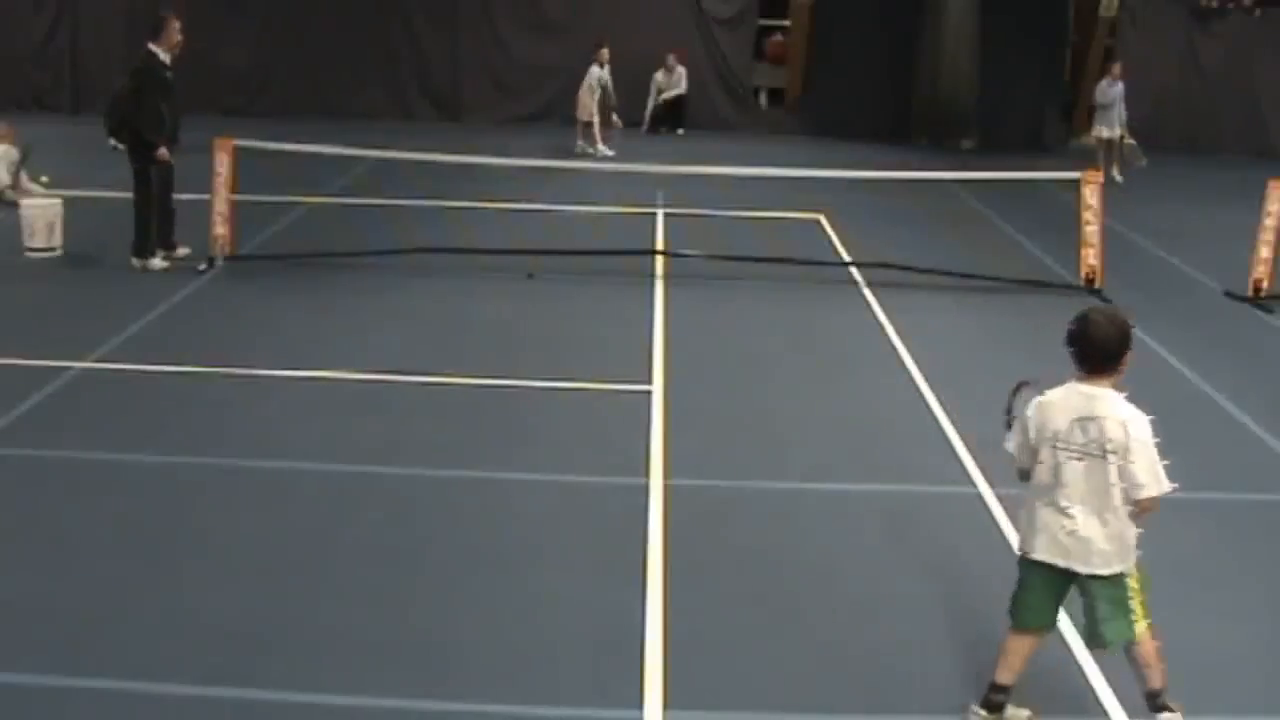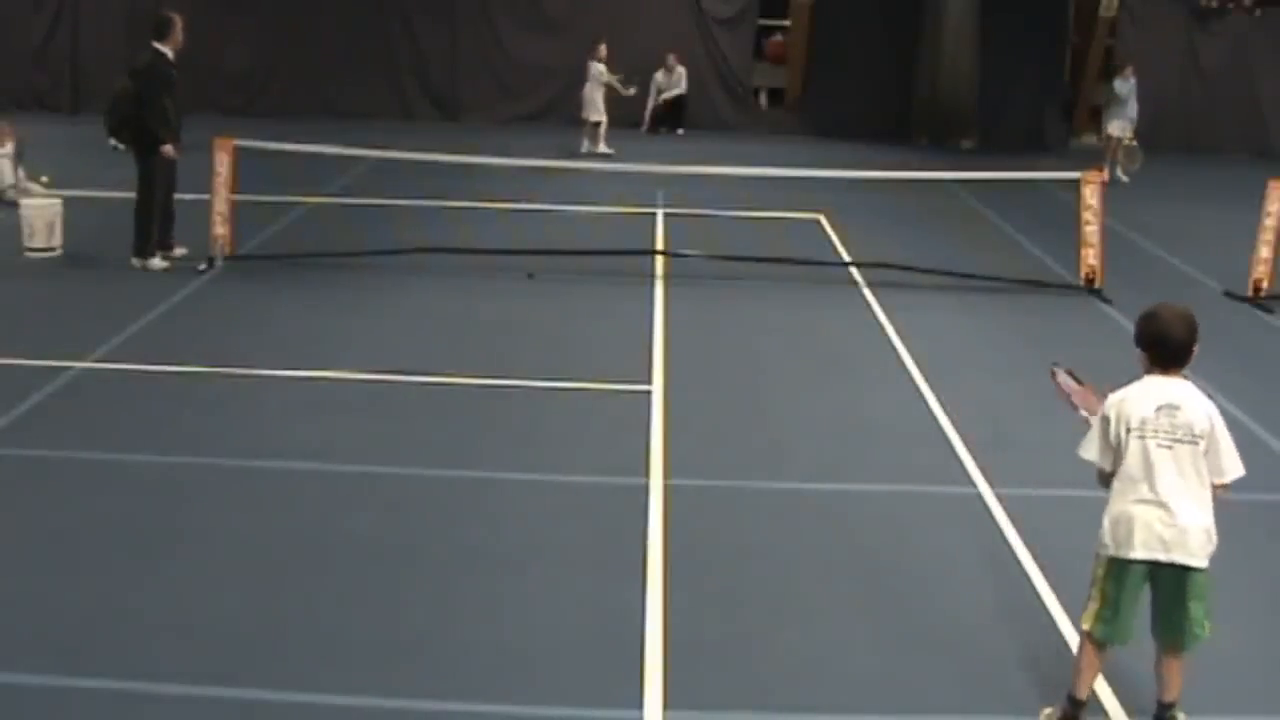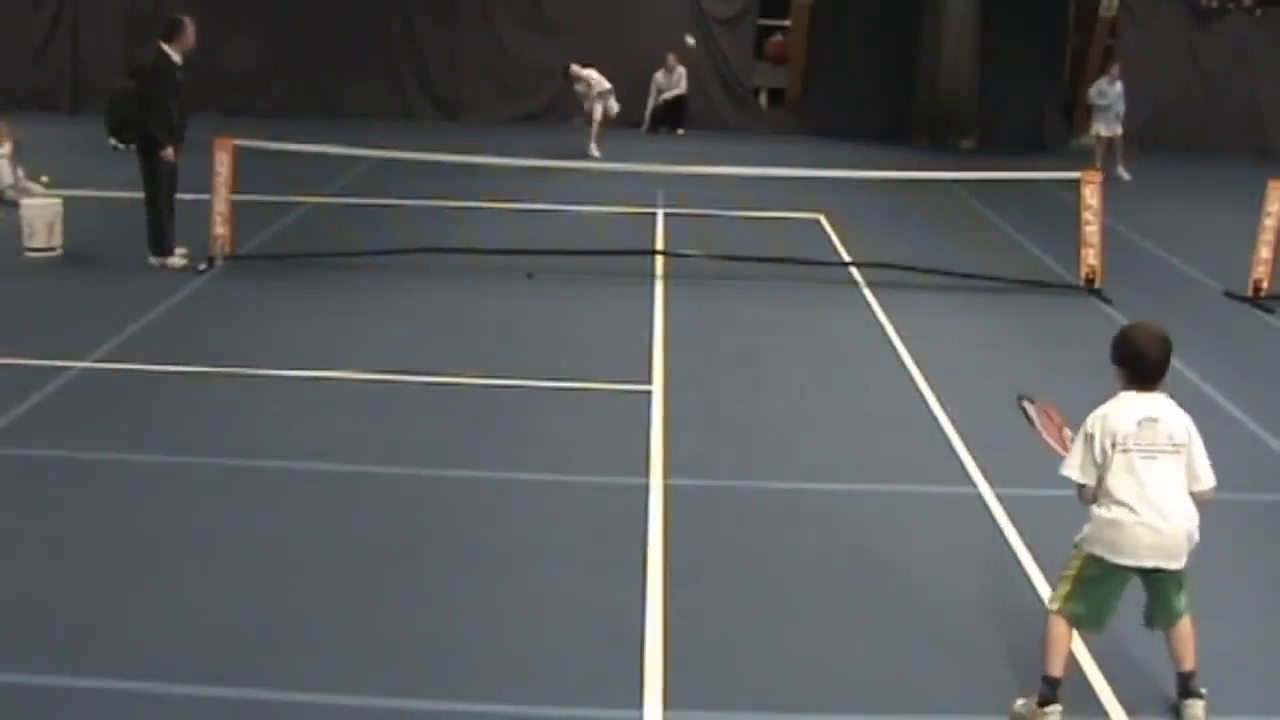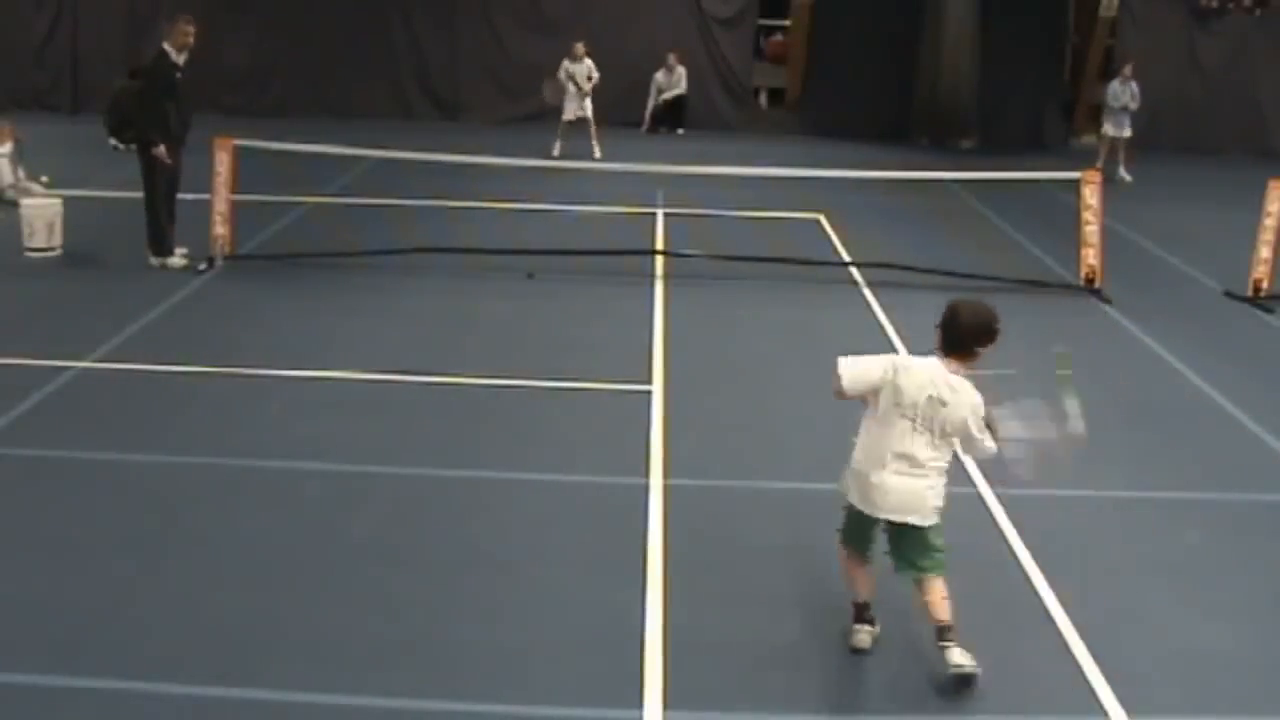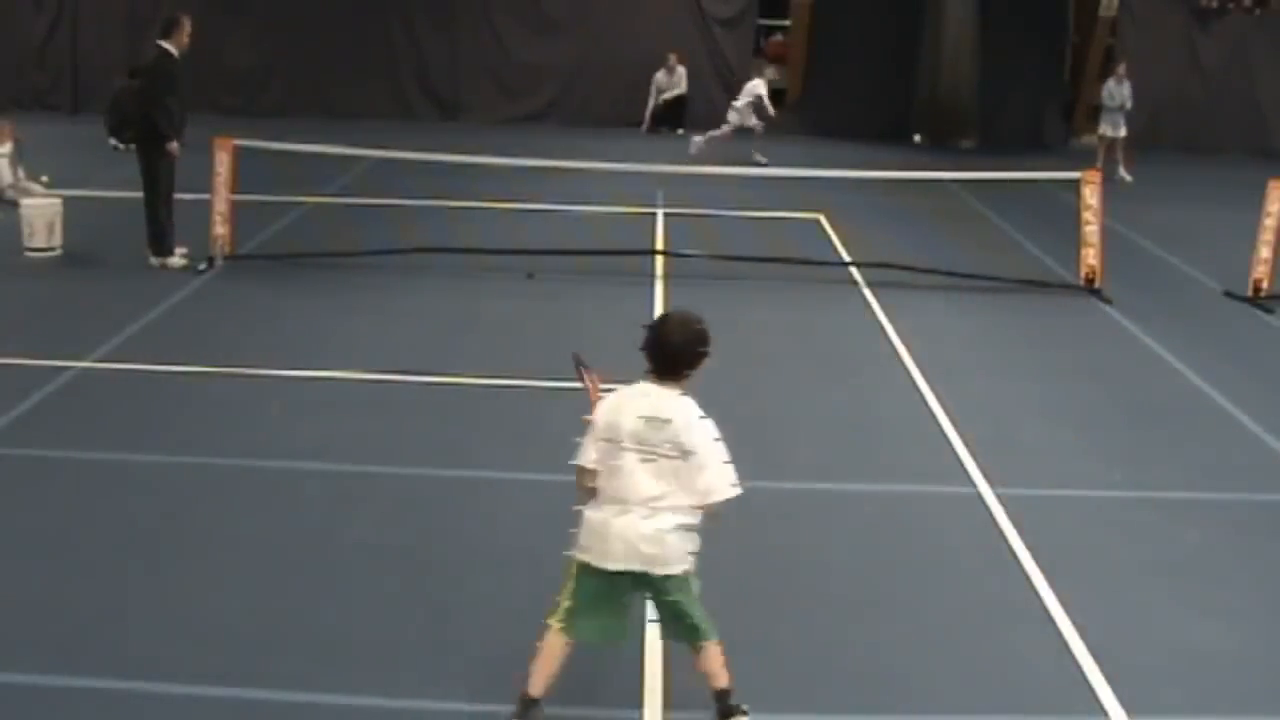
dt=1s
person 1, frame 1
left shoulder: (1043, 406)
right shoulder: (1130, 421)
left elbow: (1024, 471)
right elbow: (1147, 500)
right wrist: (1127, 514)
left hip: (1046, 539)
right hip: (1105, 545)
left knee: (1025, 625)
right knee: (1136, 630)
person 1, frame 2
left shoulder: (1120, 402)
right shoulder: (1205, 409)
left elbow: (1104, 475)
right elbow: (1218, 485)
left hip: (1129, 530)
right hip: (1188, 536)
left knee: (1098, 629)
right knee: (1175, 637)
person 1, frame 3
left shoulder: (1102, 418)
right shoulder: (1182, 421)
left elbow: (1086, 493)
right elbow: (1203, 492)
left hip: (1114, 535)
right hip: (1172, 537)
left knee: (1063, 611)
right knee: (1175, 613)
person 1, frame 4
left shoulder: (899, 367)
right shoulder: (972, 402)
left elbow: (839, 384)
right elbow: (983, 451)
left wrist: (874, 396)
right wrist: (990, 436)
left hip: (869, 483)
right hip: (919, 498)
left knee: (856, 549)
right knee: (927, 571)
left ankle: (863, 624)
right ankle: (949, 646)
person 1, frame 5
left shoulder: (612, 406)
right shoulder: (699, 427)
left elbow: (588, 481)
right elbow: (710, 502)
left hip: (603, 539)
right hip: (666, 549)
left knee: (563, 627)
right knee: (699, 634)
person 2, frame 1
left shoulder: (162, 64)
right shoulder: (146, 67)
right elbow: (141, 111)
right wrist: (156, 144)
left hip: (162, 143)
right hip: (148, 146)
left knee: (165, 195)
right knee: (148, 197)
left ankle: (166, 244)
right ankle: (142, 253)
person 2, frame 2
left shoulder: (163, 62)
right shoulder: (152, 65)
right elbow: (149, 108)
right wrist: (162, 141)
left hip: (165, 140)
right hip: (153, 143)
left knee: (165, 194)
right knee: (150, 196)
left ankle: (164, 244)
right ankle: (143, 253)
person 2, frame 3
left shoulder: (171, 63)
right shoulder: (158, 67)
right elbow: (153, 110)
right wrist: (163, 144)
left hip: (169, 141)
right hip: (156, 144)
left knee: (167, 195)
right knee: (158, 197)
left ankle: (167, 244)
right ankle: (160, 252)
person 2, frame 4
left shoulder: (180, 62)
right shoulder: (157, 65)
right elbow: (148, 106)
left wrist: (182, 133)
right wrist: (155, 142)
left hip: (173, 141)
right hip: (157, 144)
left knee: (169, 194)
right knee: (157, 196)
left ankle: (166, 244)
right ankle: (160, 252)
person 2, frame 5
left shoulder: (165, 60)
right shoulder: (161, 63)
right elbow: (156, 104)
left wrist: (171, 136)
right wrist: (168, 138)
left hip: (162, 139)
right hip: (156, 141)
left knee: (164, 193)
right knee: (158, 195)
left ankle: (165, 245)
right ankle: (160, 252)
